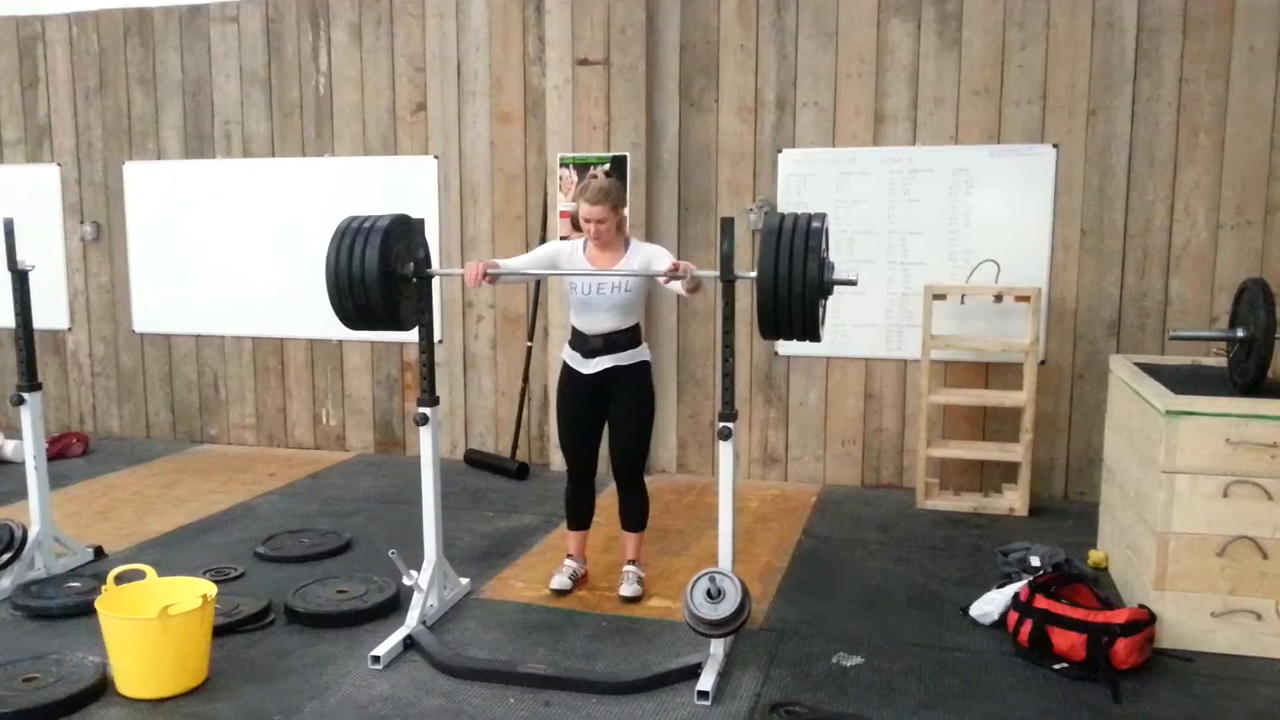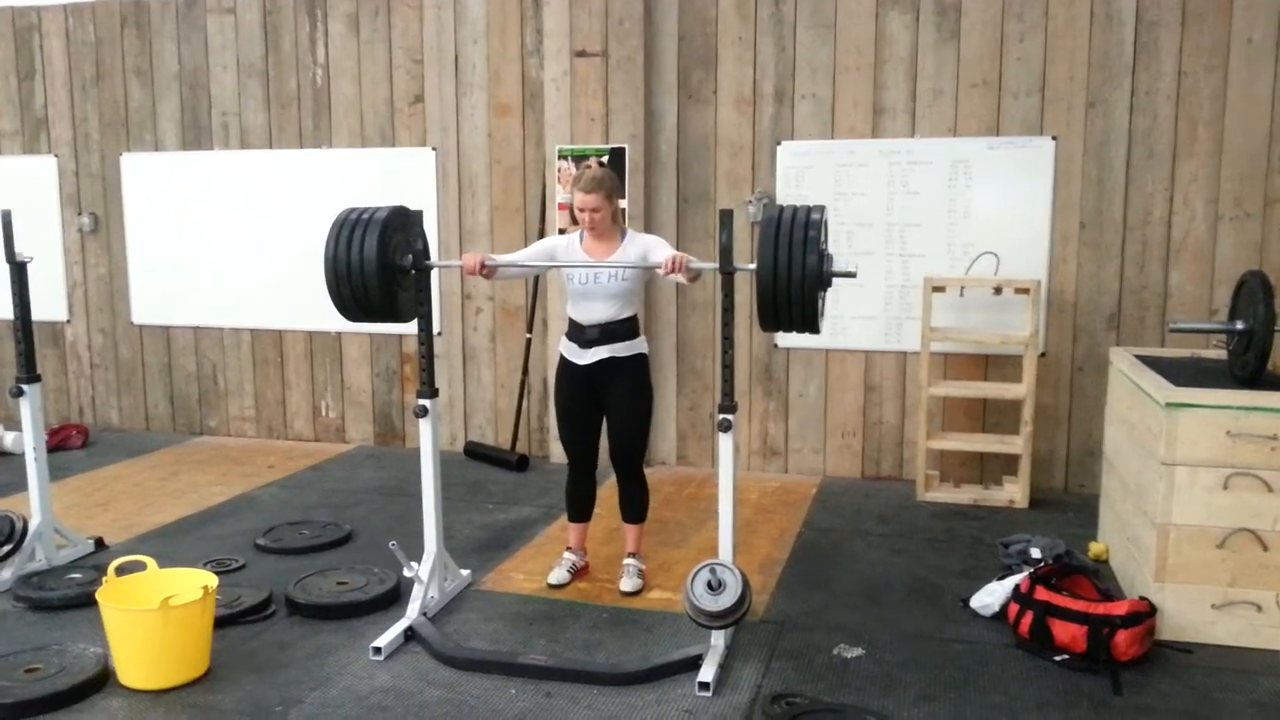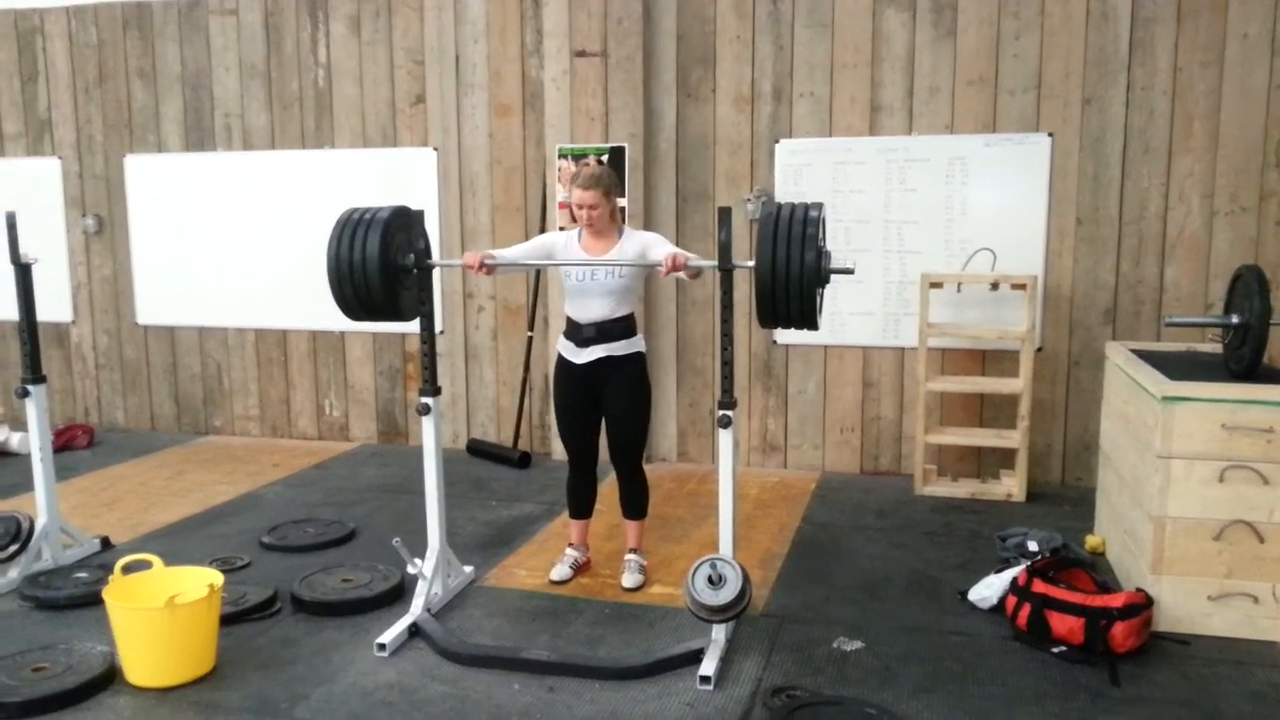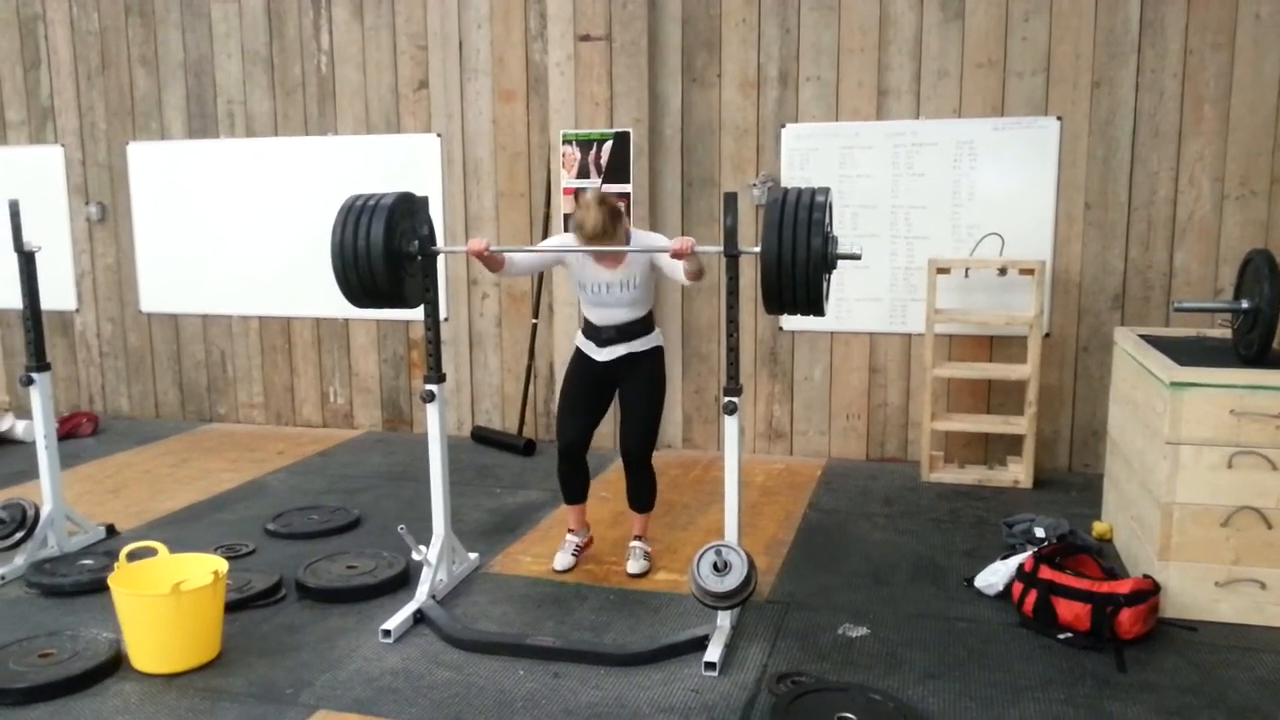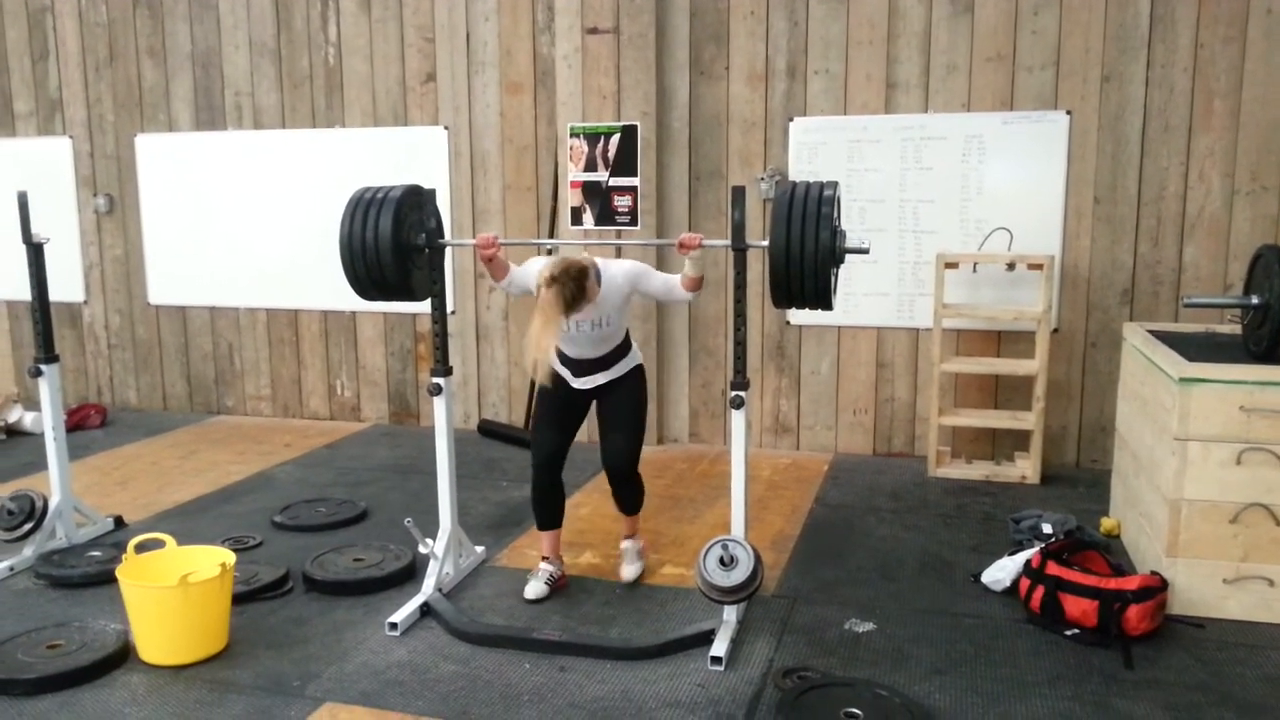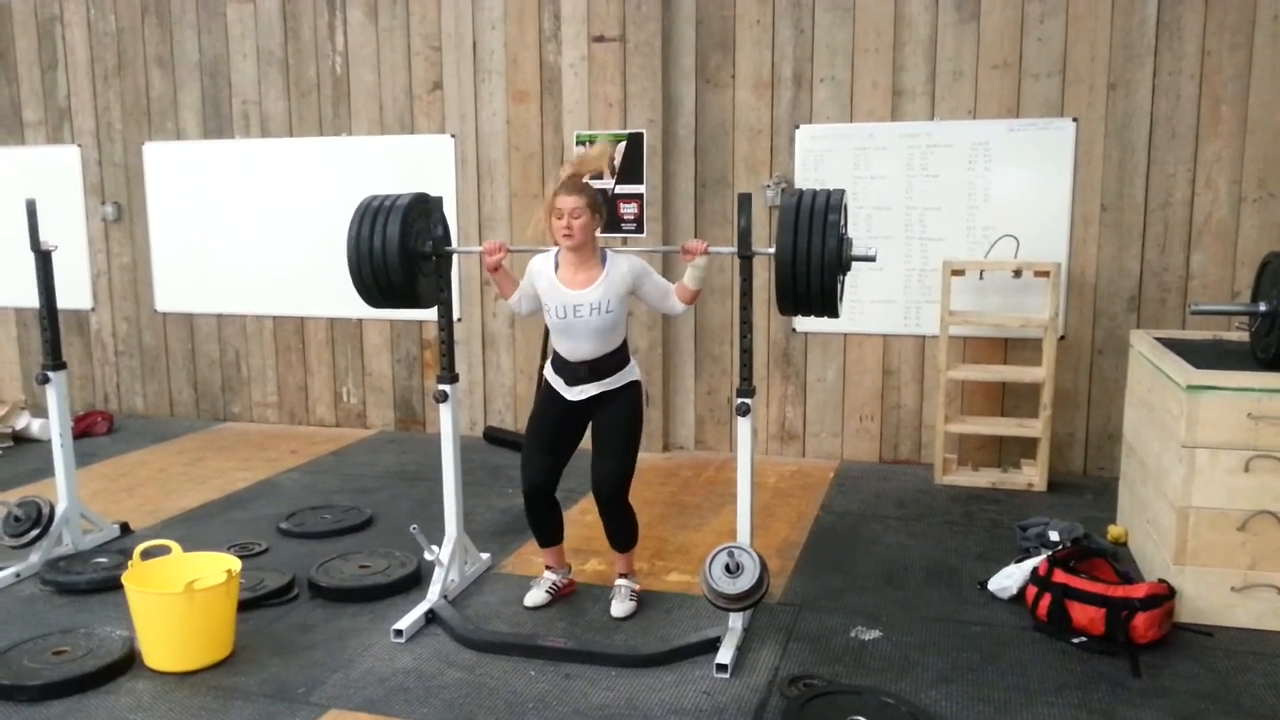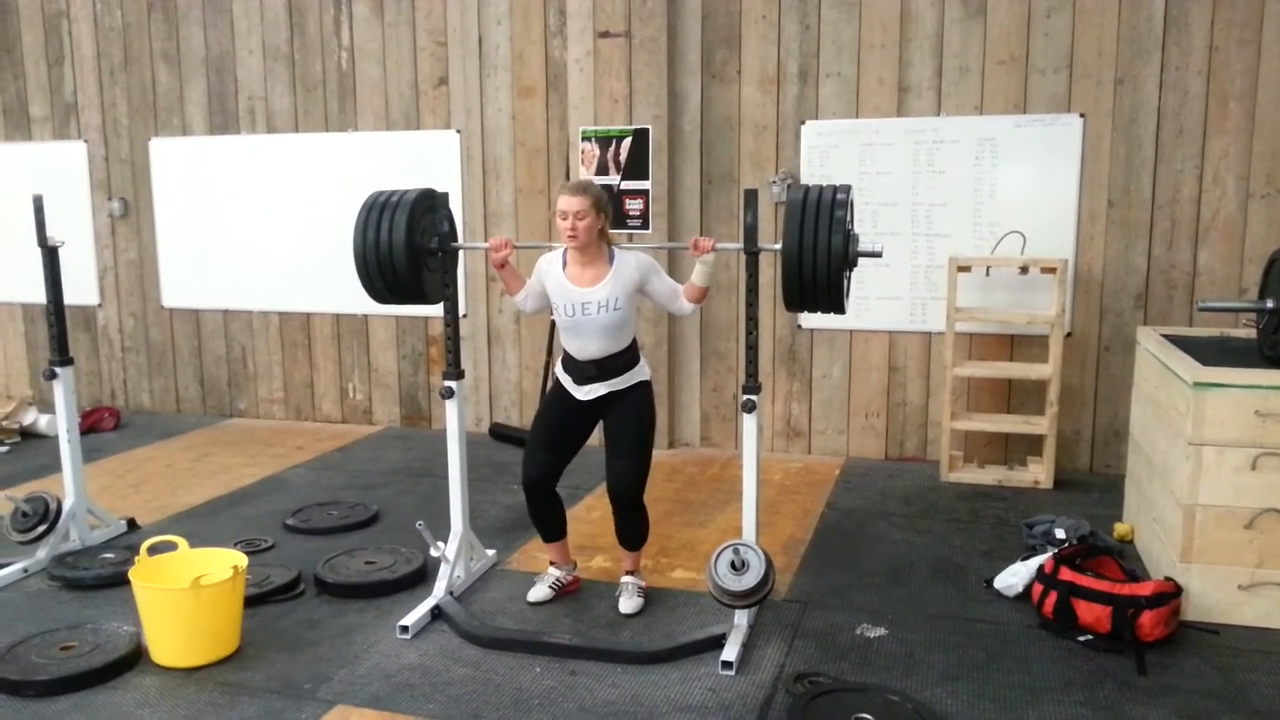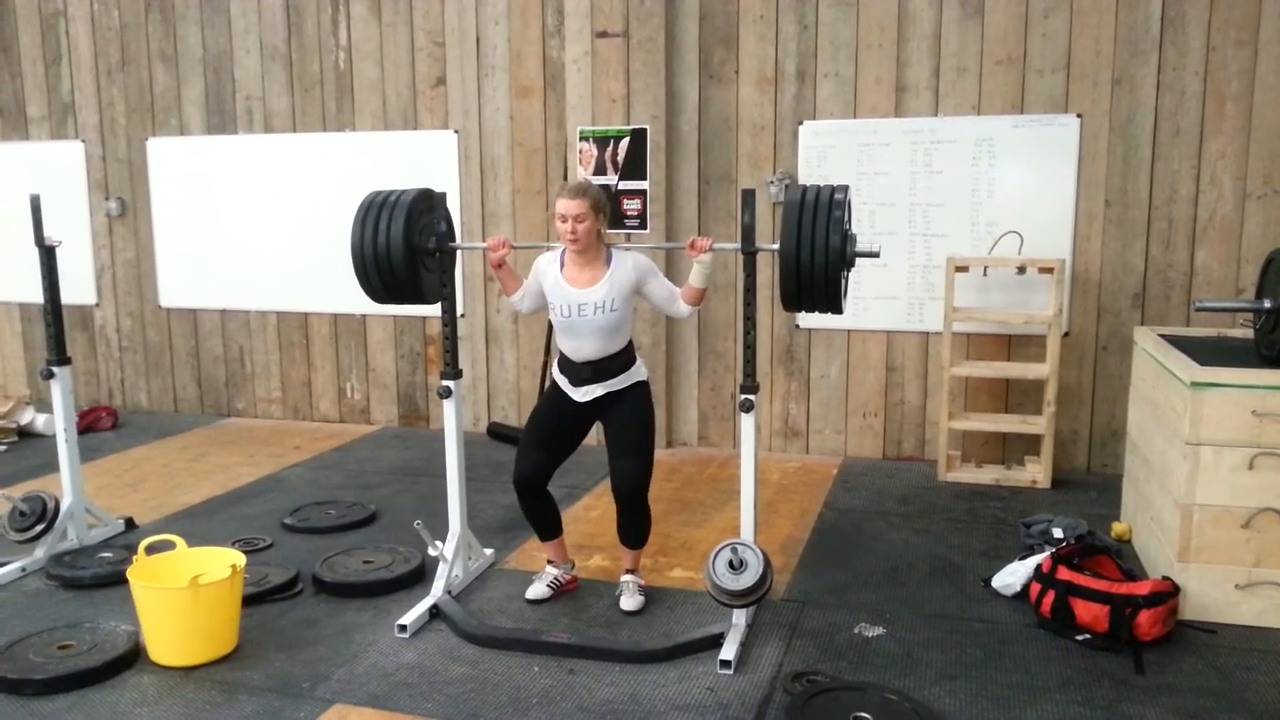
dt=0.5s
person 1, frame 1
left shoulder: (645, 254)
right shoulder: (564, 252)
left elbow: (684, 284)
right elbow: (512, 266)
left wrist: (686, 275)
right wrist: (484, 268)
left hip: (627, 371)
right hip: (577, 370)
left knee: (628, 472)
right knee: (578, 471)
left ankle: (631, 566)
right ankle: (574, 560)
person 1, frame 2
left shoulder: (642, 245)
right shoulder: (561, 245)
left elbow: (685, 272)
right elbow: (507, 265)
left wrist: (684, 264)
right wrist: (481, 264)
left hip: (624, 363)
right hip: (575, 362)
left knee: (627, 464)
right knee: (579, 464)
left ankle: (632, 559)
right ankle: (574, 553)
person 1, frame 3
left shoulder: (640, 242)
right shoulder: (558, 242)
left elbow: (684, 264)
right elbow: (505, 257)
left wrist: (684, 263)
right wrist: (481, 260)
left hip: (622, 361)
right hip: (572, 360)
left knee: (627, 461)
right knee: (579, 460)
left ankle: (634, 555)
right ankle: (576, 549)
person 1, frame 4
left shoulder: (648, 245)
right shoulder: (569, 246)
left elbow: (688, 273)
right elbow: (513, 263)
left wrist: (689, 258)
right wrist: (486, 256)
left hip: (641, 356)
right hip: (591, 353)
left knee: (636, 452)
right knee: (569, 443)
left ankle: (639, 541)
right ankle: (577, 533)
person 1, frame 5
left shoulder: (621, 275)
right shoulder: (541, 279)
left elbow: (684, 290)
right elbow: (508, 279)
left wrist: (693, 260)
right wrist: (491, 259)
left hip: (619, 377)
right hip: (564, 375)
left knee: (619, 464)
right knee: (544, 462)
left ankle: (631, 540)
right ankle: (550, 564)
person 1, frame 6
left shoulder: (625, 268)
right shoulder: (541, 267)
left elbow: (675, 303)
right elbow: (521, 304)
left wrist: (696, 268)
right wrist: (497, 270)
left hip: (615, 389)
right hip: (560, 387)
left knee: (609, 490)
right knee: (535, 485)
left ankle: (625, 579)
right ankle: (556, 572)
person 1, frame 7
left shoulder: (633, 265)
right shoulder: (549, 265)
left elbow: (684, 303)
right elbow: (528, 302)
left wrist: (703, 266)
right wrist: (502, 266)
left hip: (626, 387)
right hip: (571, 384)
left knee: (625, 491)
right knee: (535, 478)
left ankle: (631, 577)
right ankle: (561, 570)
person 1, frame 8
left shoulder: (631, 266)
right shoulder: (546, 266)
left elbow: (681, 306)
right elbow: (524, 302)
left wrist: (701, 267)
right wrist: (499, 266)
left hip: (623, 388)
right hip: (567, 385)
left knee: (630, 489)
right knee: (526, 477)
left ankle: (631, 576)
right ankle: (559, 568)
